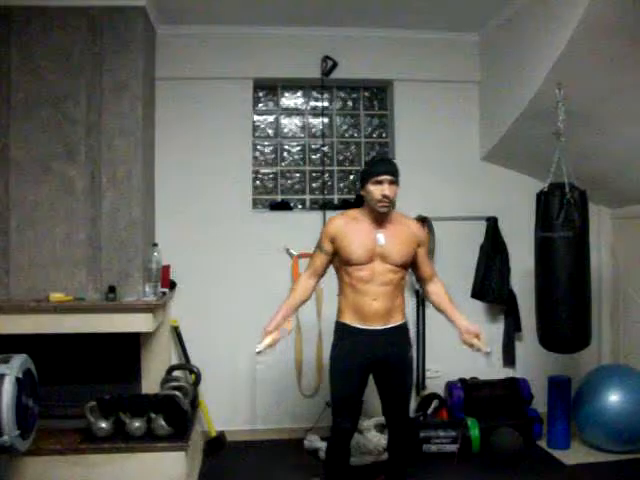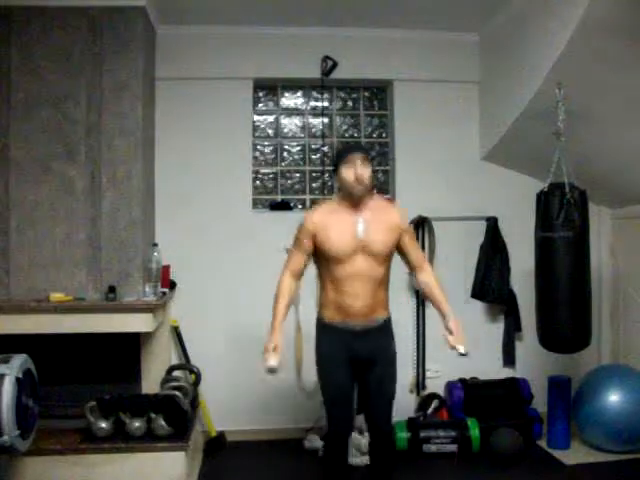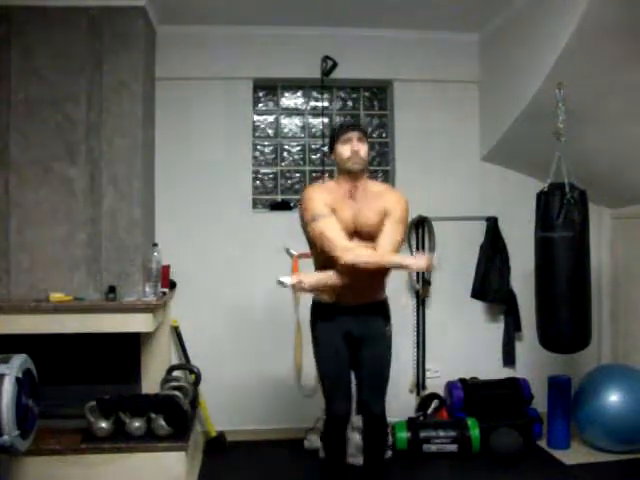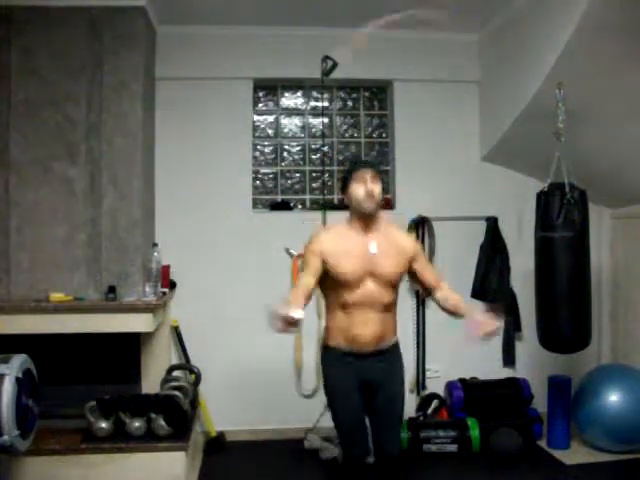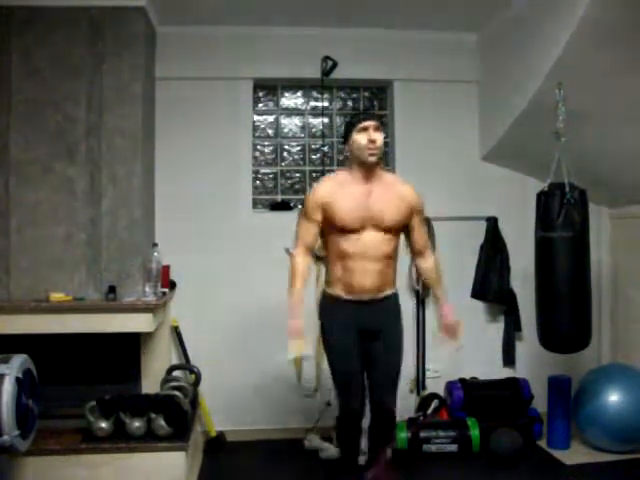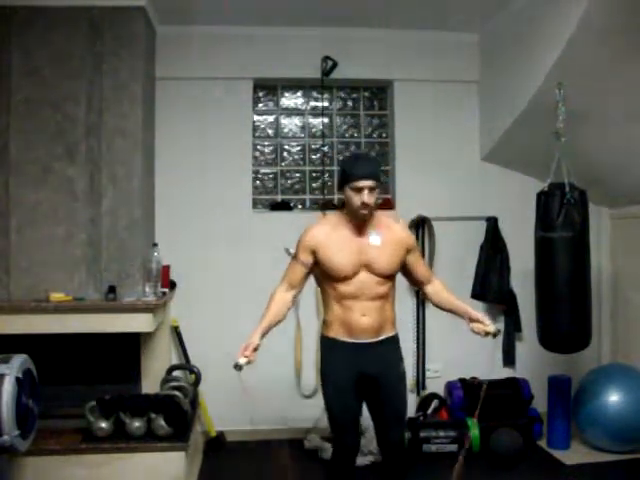
dt=0.7s
person 1, frame 1
left shoulder: (414, 231)
right shoulder: (337, 227)
left elbow: (430, 282)
right elbow: (310, 276)
left wrist: (459, 322)
right wrist: (280, 317)
left hip: (396, 338)
right hip: (350, 338)
left knee: (399, 423)
right knee: (343, 426)
person 1, frame 2
left shoulder: (395, 219)
right shoulder: (315, 221)
left elbow: (422, 270)
right elbow: (290, 275)
left wrist: (448, 320)
right wrist: (276, 332)
left hip: (379, 334)
right hip: (334, 335)
left knee: (381, 425)
right knee: (340, 425)
person 1, frame 3
left shoulder: (392, 199)
right shoulder: (317, 196)
left elbow: (378, 258)
right elbow: (342, 253)
left wrist: (319, 279)
right wrist: (407, 262)
left hip: (373, 315)
right hip: (330, 317)
left knee: (374, 409)
right knee: (338, 410)
person 1, frame 4
left shoulder: (404, 243)
right shoulder: (324, 242)
left elbow: (438, 288)
right elbow: (299, 296)
left wrist: (472, 314)
right wrist: (290, 312)
left hip: (387, 358)
right hip: (341, 360)
left knee: (392, 449)
right knee: (356, 452)
person 1, frame 5
left shoulder: (406, 194)
right shoulder: (324, 191)
left elbow: (423, 254)
right elbow: (302, 253)
left wrist: (442, 304)
right wrist: (295, 309)
left hip: (386, 309)
right hip: (339, 311)
left knee: (384, 405)
right knee: (351, 406)
person 1, frame 6
left shoulder: (399, 234)
right shoulder: (317, 235)
left elbow: (428, 284)
right elbow: (288, 289)
left wrist: (469, 314)
right wrist: (258, 334)
left hip: (386, 350)
right hip: (339, 352)
left knee: (394, 442)
right knee: (346, 443)
